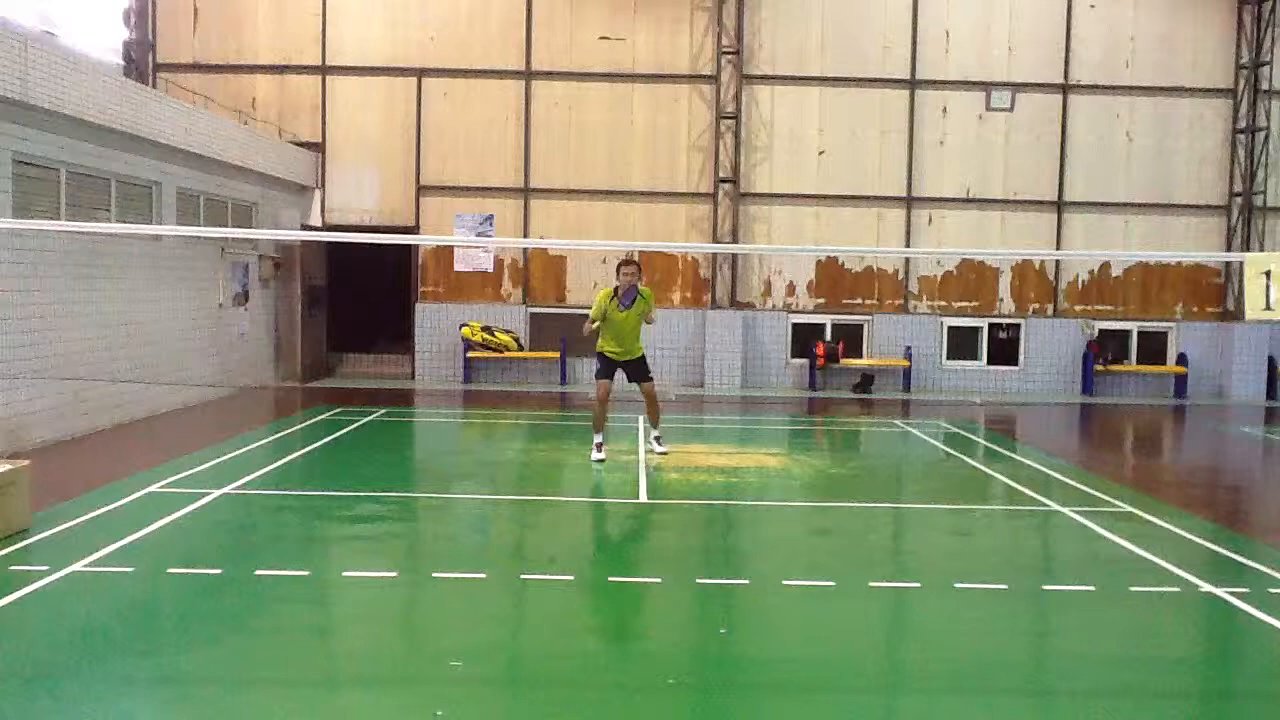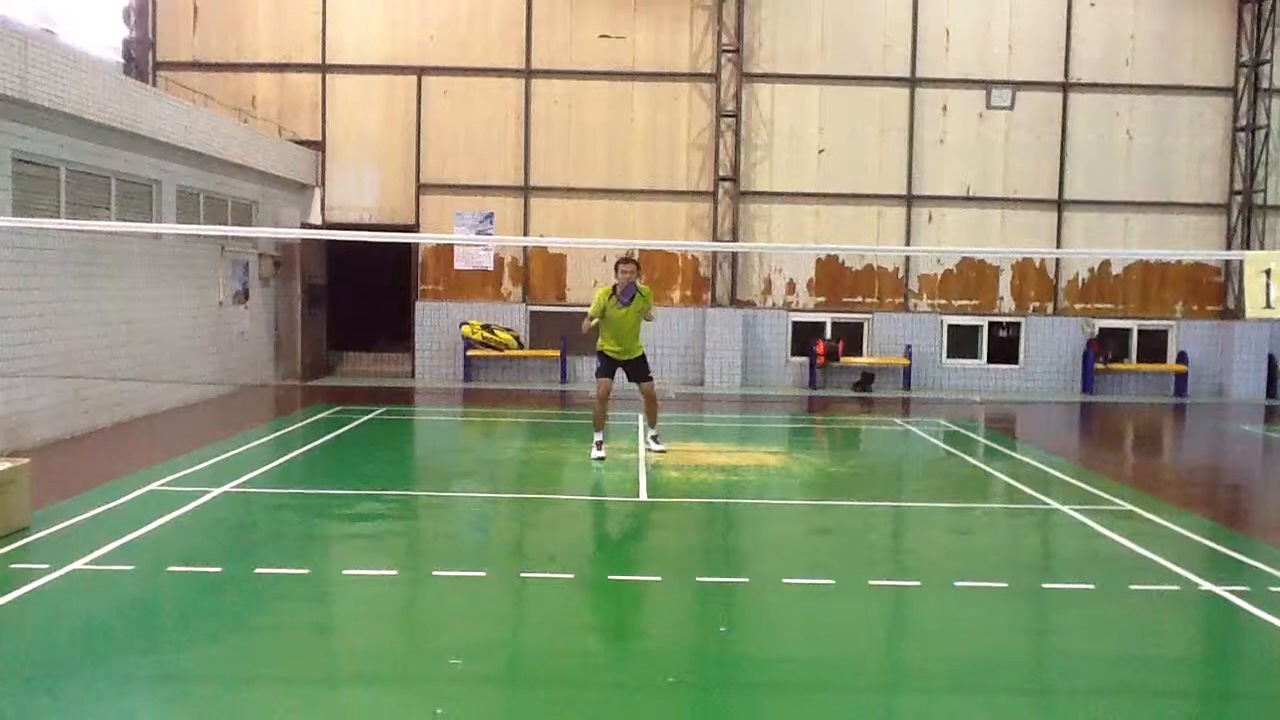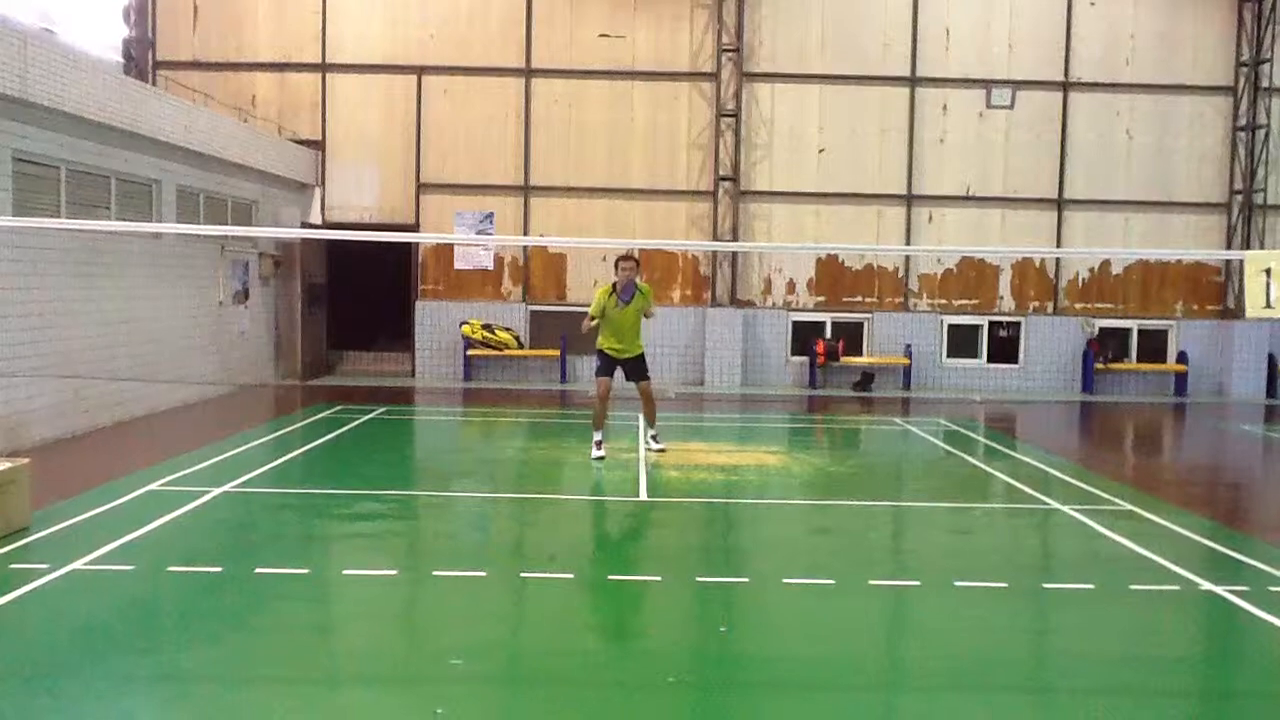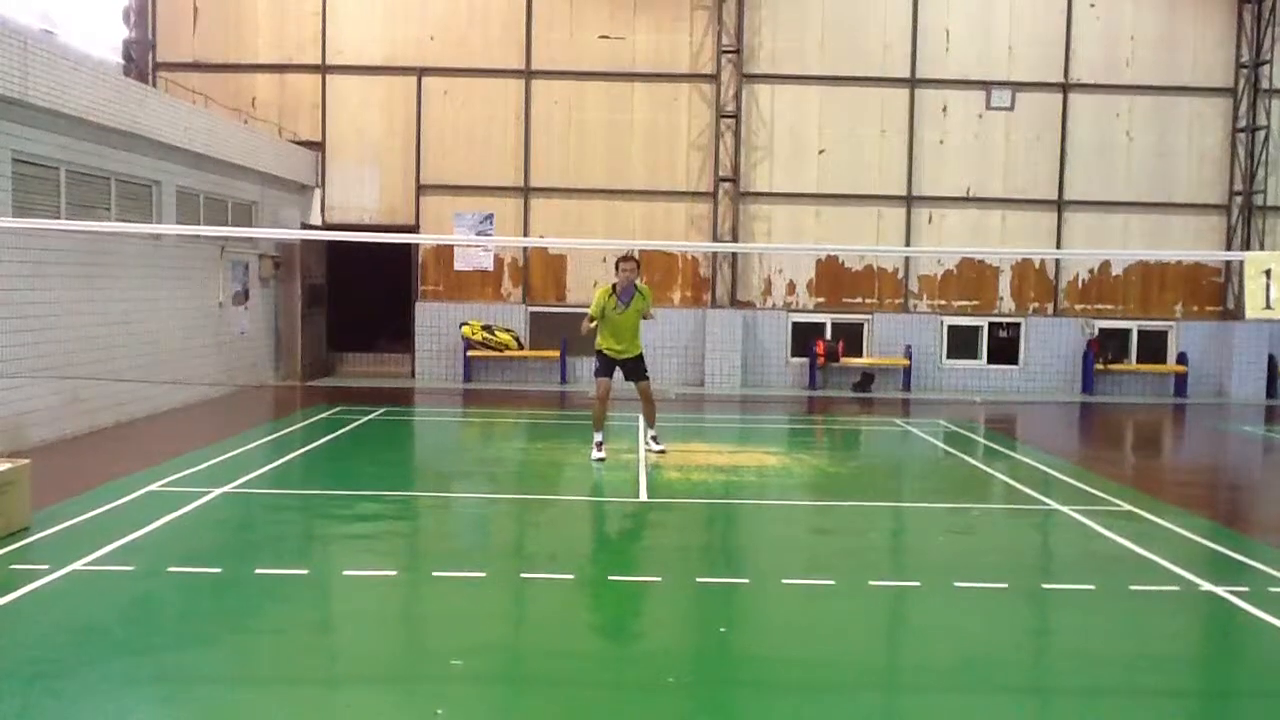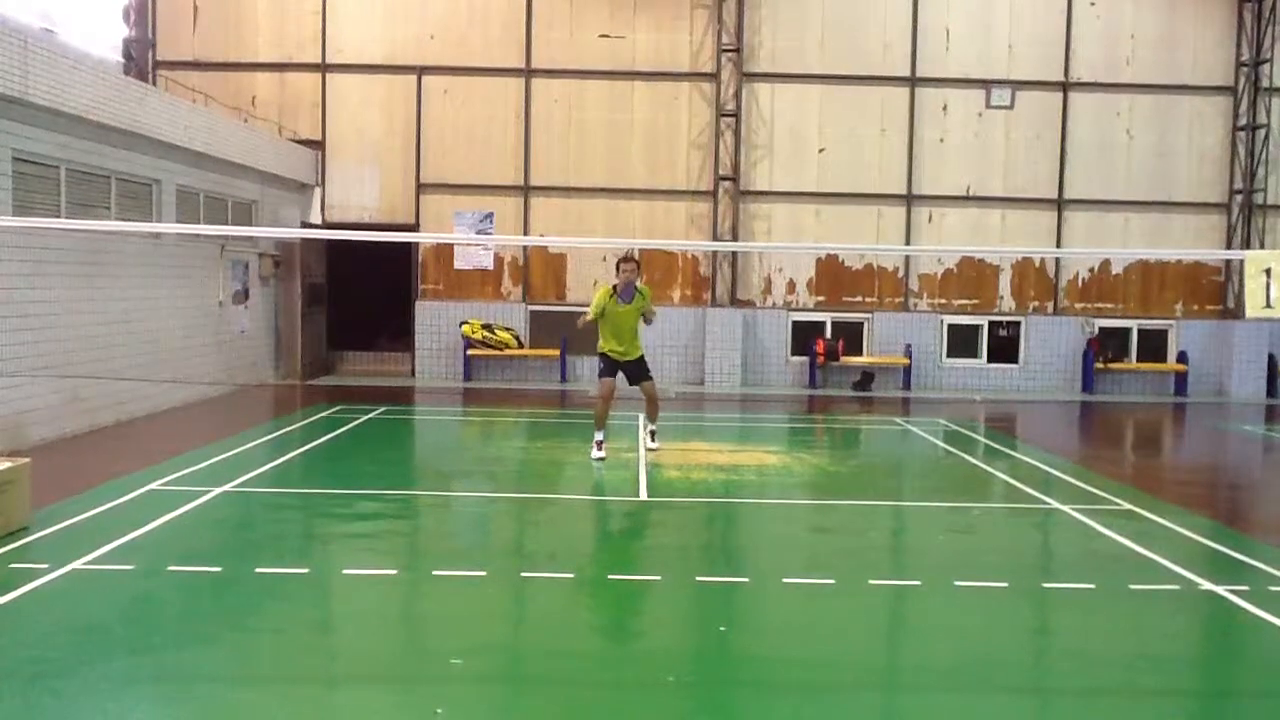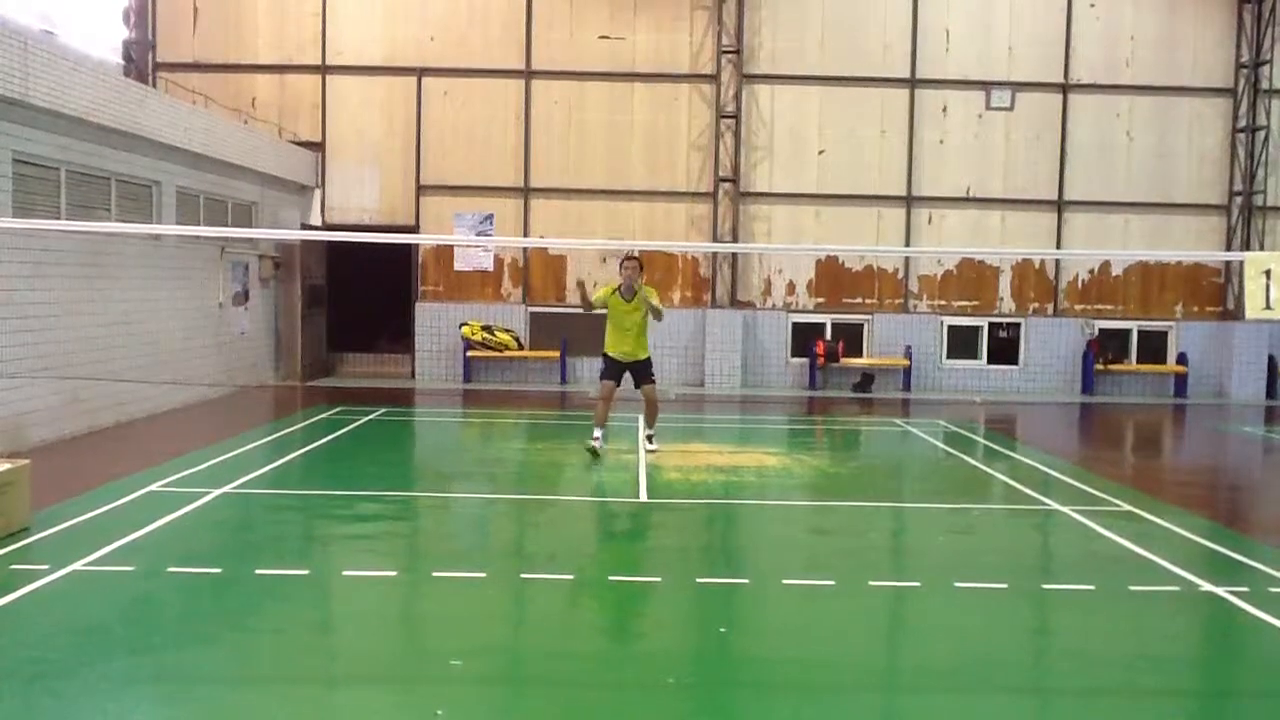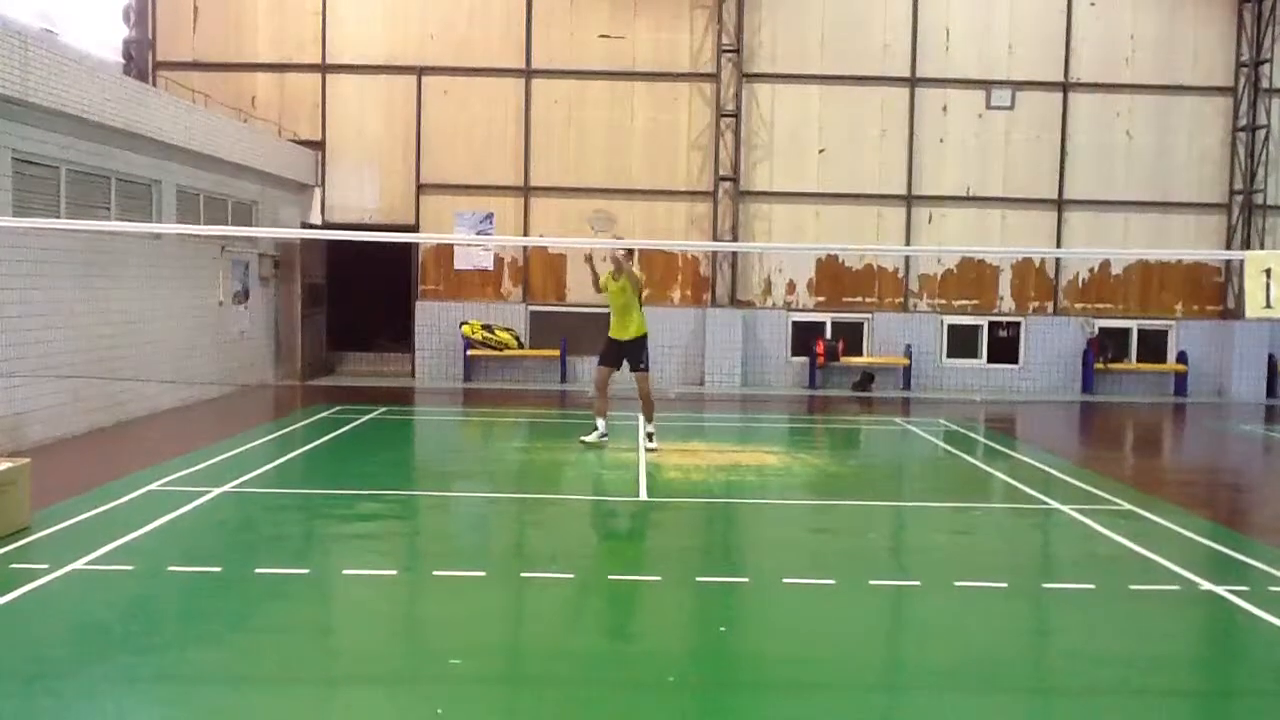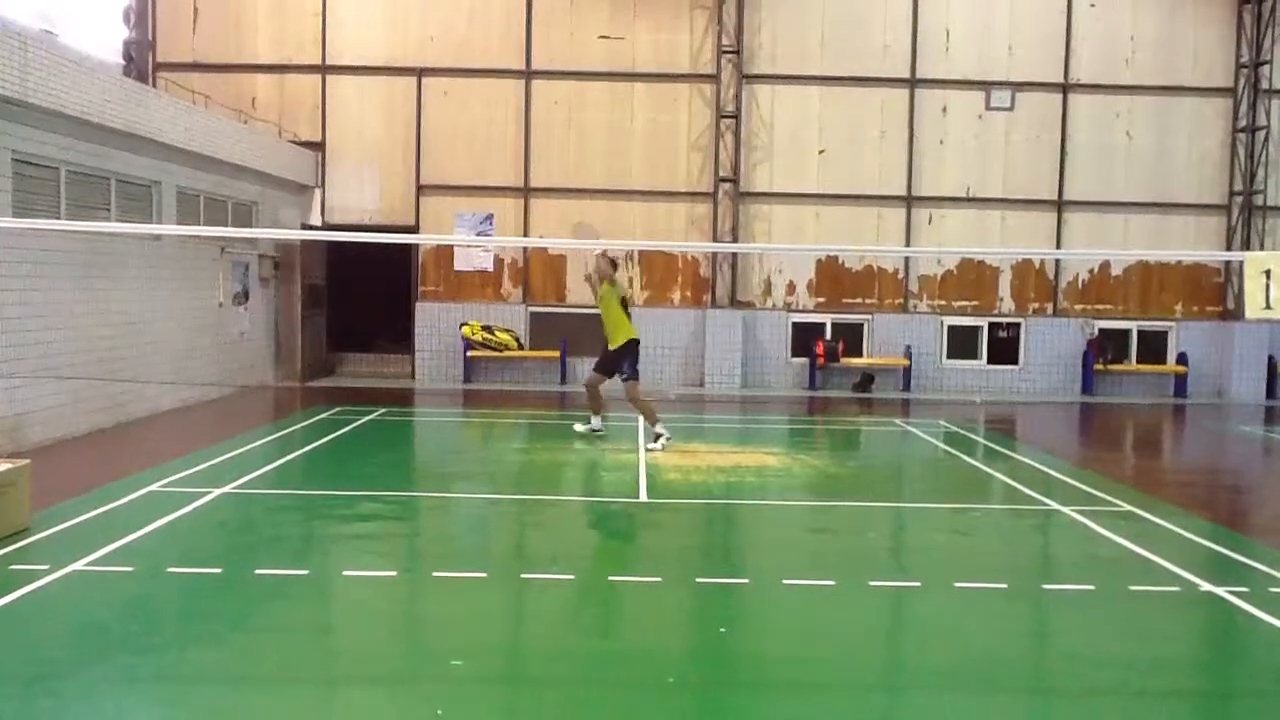
dt=0.2s
person 1, frame 1
left shoulder: (646, 295)
right shoulder: (605, 297)
right elbow: (591, 322)
left wrist: (649, 318)
right wrist: (589, 327)
left hip: (634, 353)
right hip: (607, 352)
left knee: (651, 394)
right knee: (602, 395)
left ankle: (654, 436)
right ankle: (598, 443)
person 1, frame 2
left shoulder: (645, 293)
right shoulder: (603, 295)
right elbow: (589, 319)
left wrist: (649, 315)
right wrist: (588, 324)
left hip: (634, 352)
right hip: (607, 351)
left knee: (650, 394)
right knee: (602, 394)
left ankle: (651, 436)
right ankle: (598, 441)
person 1, frame 3
left shoulder: (644, 291)
right shoulder: (604, 293)
right elbow: (590, 318)
left wrist: (648, 313)
right wrist: (587, 325)
left hip: (634, 350)
right hip: (607, 349)
left knee: (647, 394)
right knee: (602, 393)
left ankle: (651, 435)
right ankle: (597, 440)
person 1, frame 4
left shoulder: (644, 292)
right shoulder: (603, 294)
right elbow: (590, 319)
left wrist: (647, 314)
right wrist: (587, 326)
left hip: (633, 351)
right hip: (606, 350)
left knee: (647, 394)
right knee: (602, 393)
left ankle: (651, 437)
right ankle: (597, 442)
person 1, frame 5
left shoulder: (643, 293)
right shoulder: (604, 294)
left elbow: (648, 321)
right elbow: (589, 316)
left wrist: (649, 313)
right wrist: (584, 320)
left hip: (633, 353)
right hip: (608, 352)
left knee: (651, 395)
right knee: (605, 394)
left ankle: (650, 430)
right ankle: (598, 441)
person 1, frame 6
left shoulder: (647, 294)
right shoulder: (609, 293)
left elbow: (659, 317)
right elbow: (589, 307)
left wrist: (646, 299)
right wrist: (582, 292)
left hip: (640, 356)
right hip: (614, 354)
left knee: (651, 398)
right knee: (605, 395)
left ankle: (648, 434)
right ankle: (597, 437)
person 1, frame 7
left shoulder: (633, 276)
right shoulder: (608, 278)
left elbow: (637, 284)
right elbow: (599, 288)
left wrist: (621, 259)
right wrist: (591, 266)
left hip: (635, 337)
right hip: (615, 337)
left knee: (643, 388)
right knee: (601, 382)
left ankle: (649, 431)
right ankle: (601, 430)
person 1, frame 8
left shoulder: (614, 287)
right shoulder: (603, 291)
left elbow: (608, 274)
left wrist: (600, 258)
right wrist: (592, 283)
left hip: (626, 345)
right hip: (613, 347)
left knee: (633, 395)
right knee: (590, 384)
left ankle: (661, 433)
right ankle: (596, 423)
